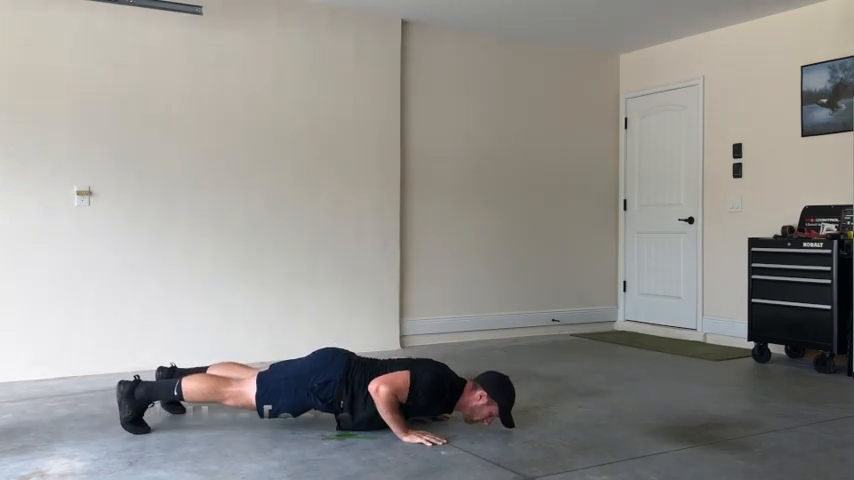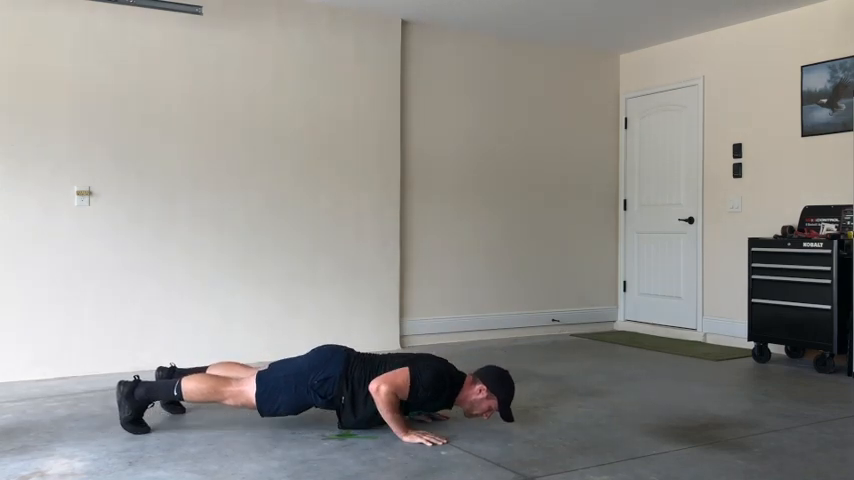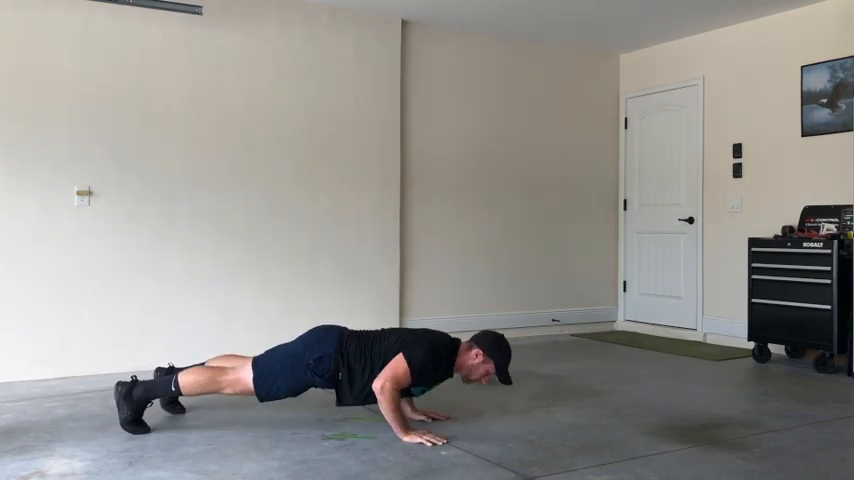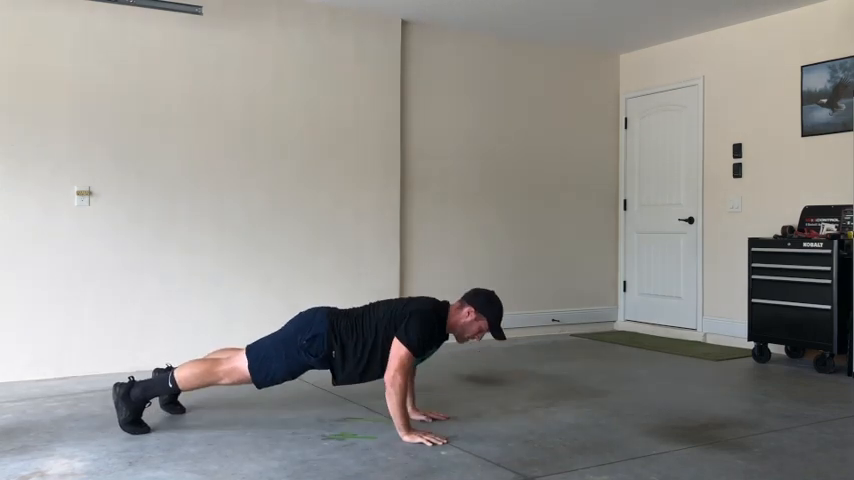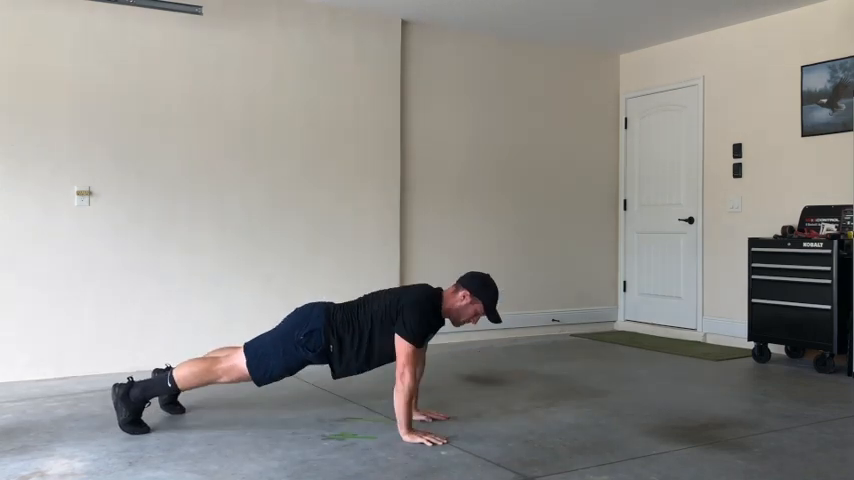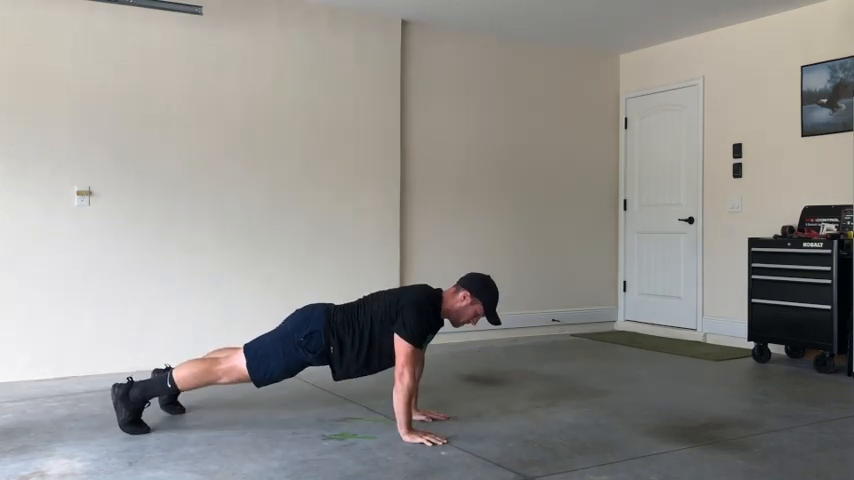
dt=0.2s
person 1, frame 1
left shoulder: (443, 385)
right shoulder: (437, 387)
right elbow: (380, 388)
left wrist: (419, 411)
right wrist: (405, 432)
left hip: (335, 369)
right hip: (328, 380)
left knee: (251, 376)
right knee: (235, 393)
left ankle: (175, 374)
right ankle: (139, 391)
person 1, frame 2
left shoulder: (444, 377)
right shoulder: (439, 382)
right elbow: (379, 389)
left wrist: (413, 410)
right wrist: (406, 431)
left hip: (334, 369)
right hip: (328, 377)
left knee: (250, 376)
right knee: (236, 393)
left ankle: (176, 374)
right ankle: (138, 392)
person 1, frame 3
left shoulder: (442, 350)
right shoulder: (433, 353)
right elbow: (382, 386)
left wrist: (411, 408)
right wrist: (404, 432)
left hip: (330, 351)
right hip: (325, 356)
left knee: (246, 367)
right knee: (234, 380)
left ankle: (171, 375)
right ankle: (136, 392)
person 1, frame 4
left shoulder: (434, 318)
right shoulder: (425, 320)
left elbow: (404, 367)
right elbow: (393, 377)
left wrist: (413, 409)
right wrist: (404, 430)
left hip: (323, 335)
right hip: (318, 337)
left knee: (239, 360)
right knee: (232, 370)
left ankle: (166, 379)
right ankle: (135, 392)
person 1, frame 5
left shoulder: (430, 306)
right shoulder: (420, 307)
left elbow: (415, 360)
right elbow: (405, 372)
left wrist: (415, 408)
right wrist: (406, 431)
left hip: (319, 330)
right hip: (314, 333)
left knee: (237, 358)
right knee: (230, 368)
left ankle: (166, 383)
right ankle: (134, 392)
person 1, frame 6
left shoulder: (430, 307)
right shoulder: (420, 308)
left elbow: (415, 360)
right elbow: (404, 372)
left wrist: (415, 409)
right wrist: (406, 431)
left hip: (320, 332)
right hip: (315, 334)
left knee: (238, 358)
right knee: (230, 369)
left ankle: (166, 382)
right ankle: (135, 393)
